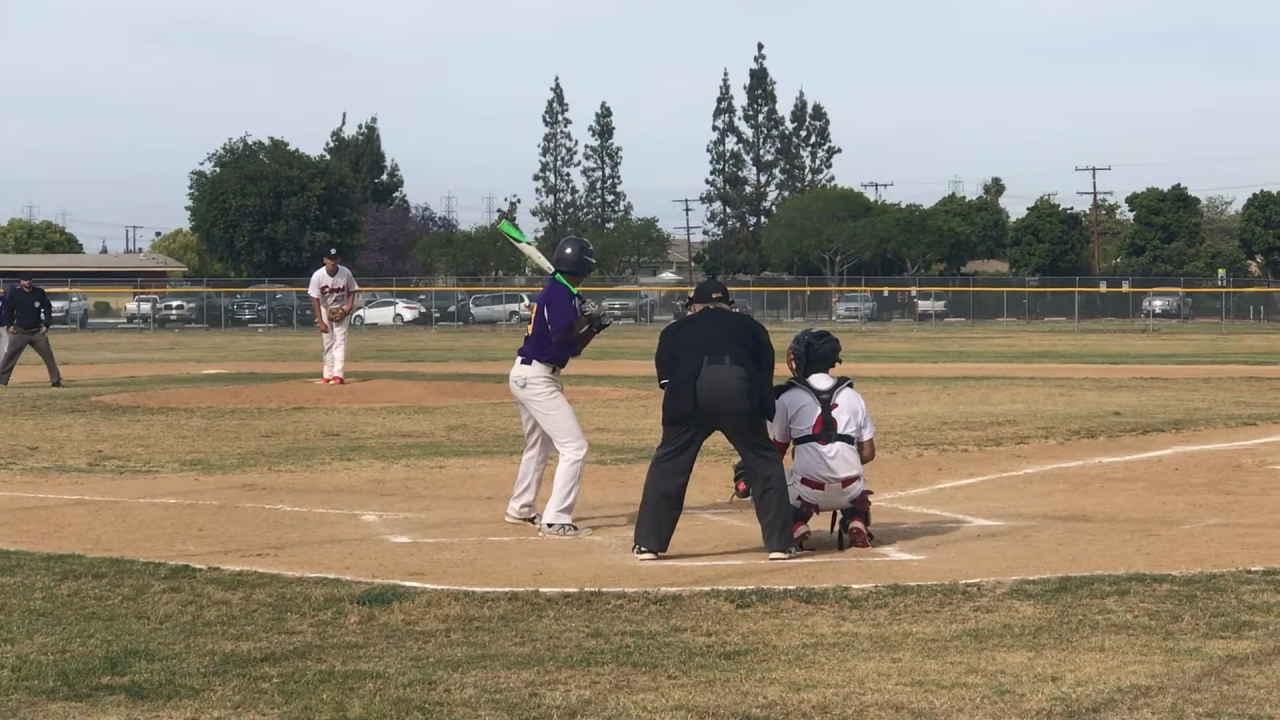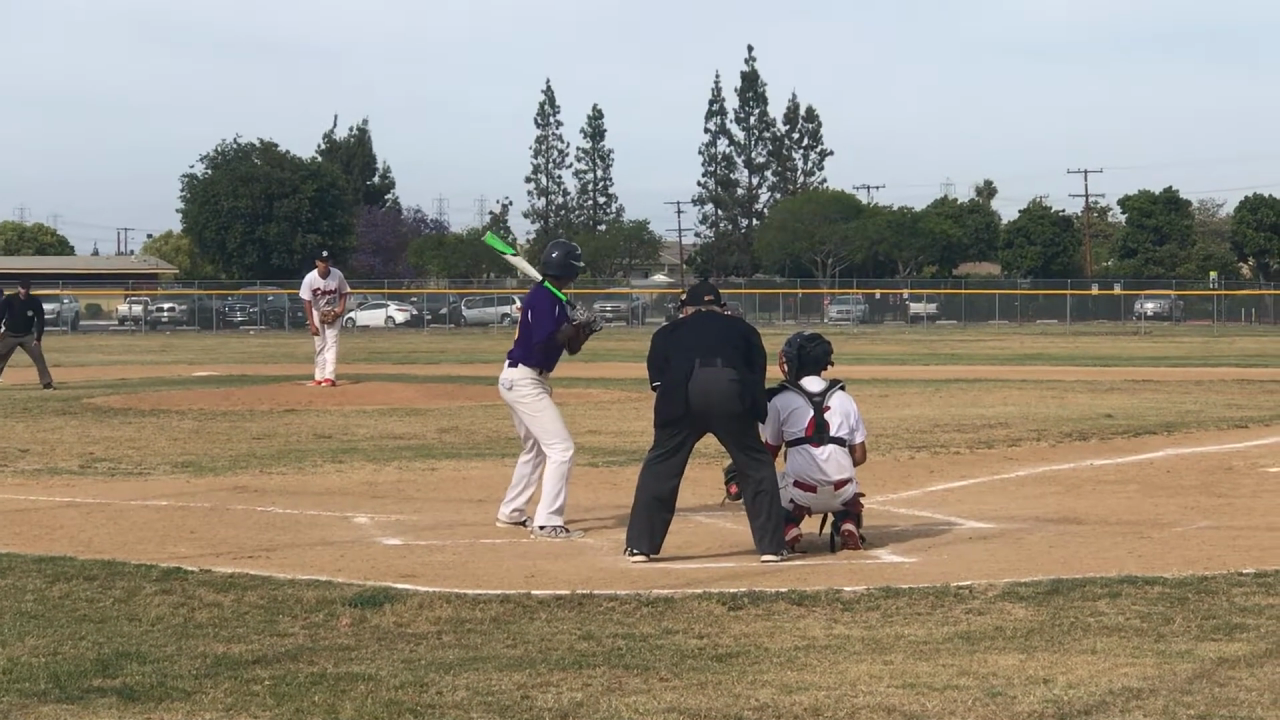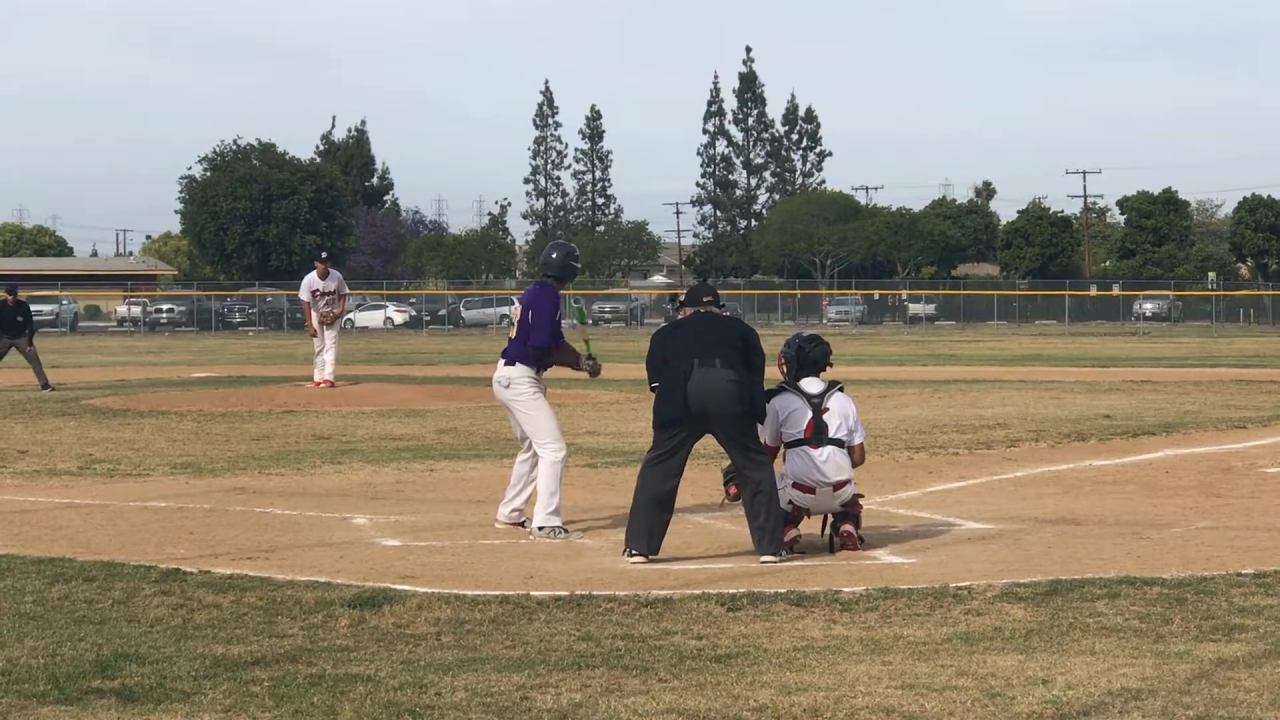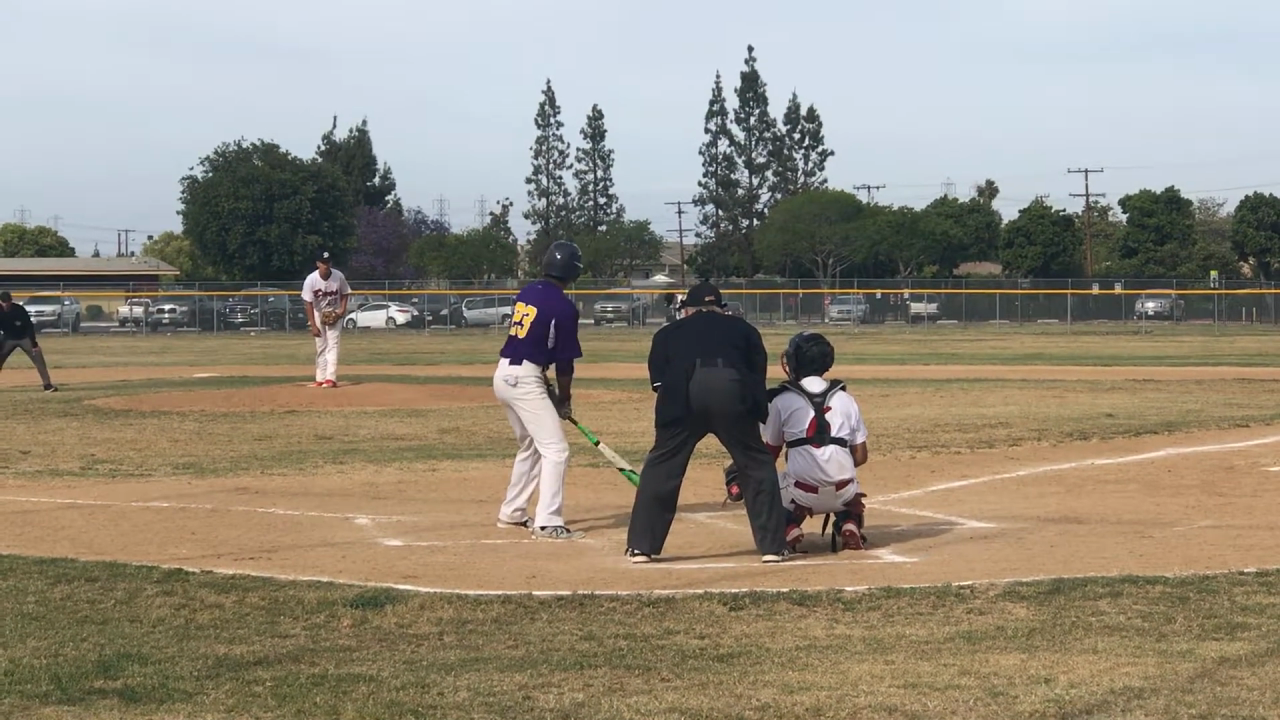
dt=0.3s
person 1, frame 1
left shoulder: (555, 291)
right shoulder: (560, 292)
left elbow: (573, 348)
right elbow: (562, 334)
left wrist: (594, 326)
right wrist: (586, 317)
left hip: (526, 375)
right hip: (537, 378)
left knee: (539, 445)
right knee: (574, 447)
left ankle: (520, 508)
right ankle: (556, 520)
person 1, frame 2
left shoulder: (551, 298)
right shoulder: (543, 297)
left elbow: (571, 347)
right elbow: (544, 342)
left wrist: (585, 329)
right wrist: (572, 325)
left hip: (519, 379)
right hip: (524, 381)
left knee: (534, 449)
right knee: (561, 449)
left ankle: (511, 513)
right ankle: (547, 522)
person 1, frame 3
left shoulder: (536, 293)
right shoulder: (548, 298)
left elbow: (555, 341)
right elbow: (541, 350)
left wrist: (583, 360)
right wrist: (579, 363)
left hip: (507, 376)
right hip: (520, 379)
left knee: (532, 448)
right knee: (553, 449)
left ankle: (510, 513)
right ankle: (545, 524)
person 1, frame 4
left shoulder: (527, 293)
right shoulder: (563, 306)
right elbow: (564, 361)
left wrist: (547, 386)
right wrist: (563, 400)
left hip: (505, 374)
right hip: (525, 378)
left knee: (531, 447)
right knee: (555, 449)
left ankle: (512, 513)
right ankle: (547, 523)
person 2, frame 1
left shoulder: (675, 329)
right shoulder: (750, 325)
left elbow: (665, 376)
right elbow: (766, 371)
right wrist: (762, 408)
left hip: (691, 391)
right hip: (739, 387)
left knee: (667, 463)
right knee: (766, 462)
left ankle: (648, 544)
right ankle: (779, 544)
person 2, frame 2
left shoulder: (667, 332)
right shoulder: (742, 328)
left elbow: (657, 378)
right elbow: (758, 373)
right wrist: (755, 410)
left hip: (682, 394)
right hip: (731, 390)
left knee: (659, 466)
right knee: (757, 465)
left ankle: (640, 546)
right ankle: (771, 546)
person 2, frame 3
left shoulder: (666, 333)
right shoulder: (741, 329)
left elbow: (656, 379)
right elbow: (757, 375)
right wrist: (753, 412)
left hip: (681, 394)
right hip: (730, 390)
left knee: (658, 466)
right knee: (756, 465)
left ankle: (638, 547)
right ankle: (770, 546)
person 2, frame 4
left shoulder: (668, 333)
right shoulder: (743, 328)
left elbow: (658, 378)
right elbow: (759, 374)
right wrist: (755, 410)
left hip: (683, 393)
right hip: (732, 390)
left knee: (660, 466)
right knee: (758, 464)
left ankle: (641, 547)
right ankle: (772, 546)
person 3, frame 1
left shoulder: (789, 397)
right shoulder: (853, 396)
left elbow: (777, 452)
right elbow: (869, 453)
left hip: (810, 492)
right hip: (851, 490)
left ankle: (797, 526)
right ankle: (856, 524)
person 3, frame 2
left shoulder: (780, 400)
right shoulder: (844, 399)
left elbow: (768, 455)
right elbow: (859, 456)
left hip: (800, 494)
right hip: (841, 494)
left ankle: (787, 529)
right ankle: (849, 527)
person 3, frame 3
left shoulder: (780, 401)
right shoulder: (843, 400)
left elbow: (767, 456)
right elbow: (858, 457)
left hip: (801, 496)
right hip: (841, 495)
left ankle: (786, 530)
right ankle: (847, 529)
person 3, frame 4
left shoulder: (782, 400)
right shoulder: (846, 399)
left elbow: (769, 455)
right elbow: (860, 456)
left hip: (802, 495)
right hip: (842, 494)
left ankle: (788, 529)
right ankle: (850, 526)
